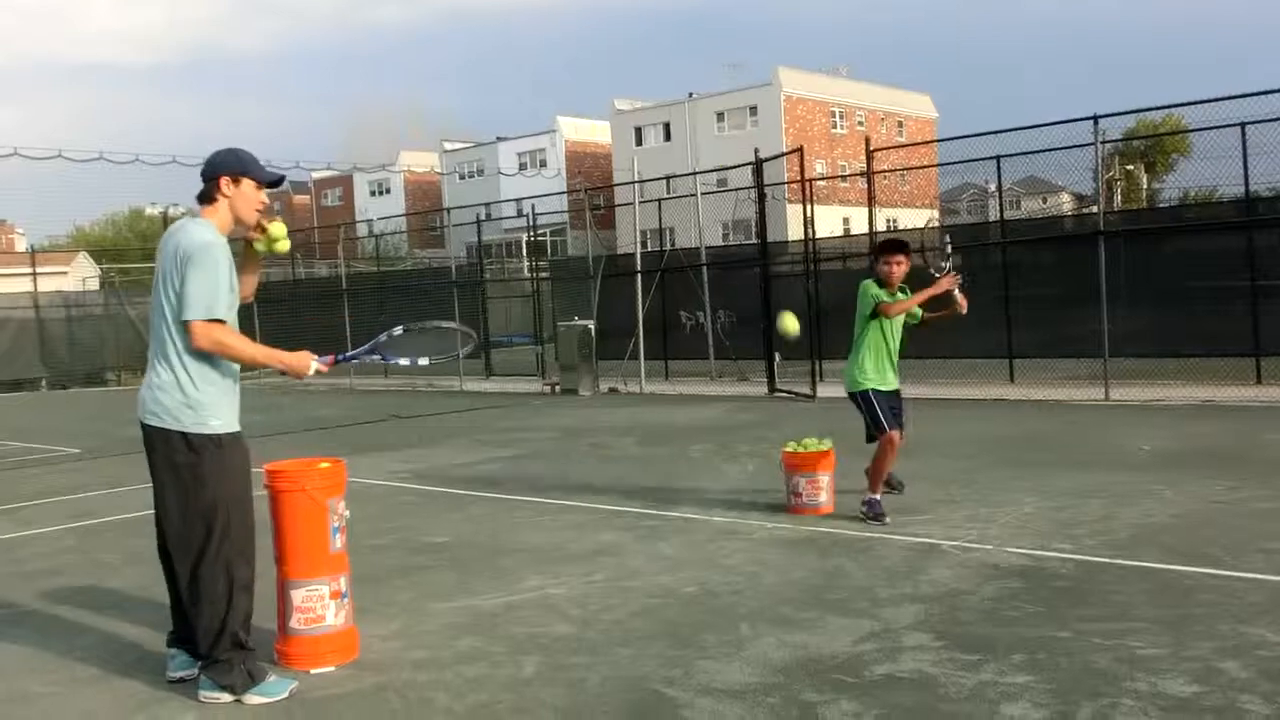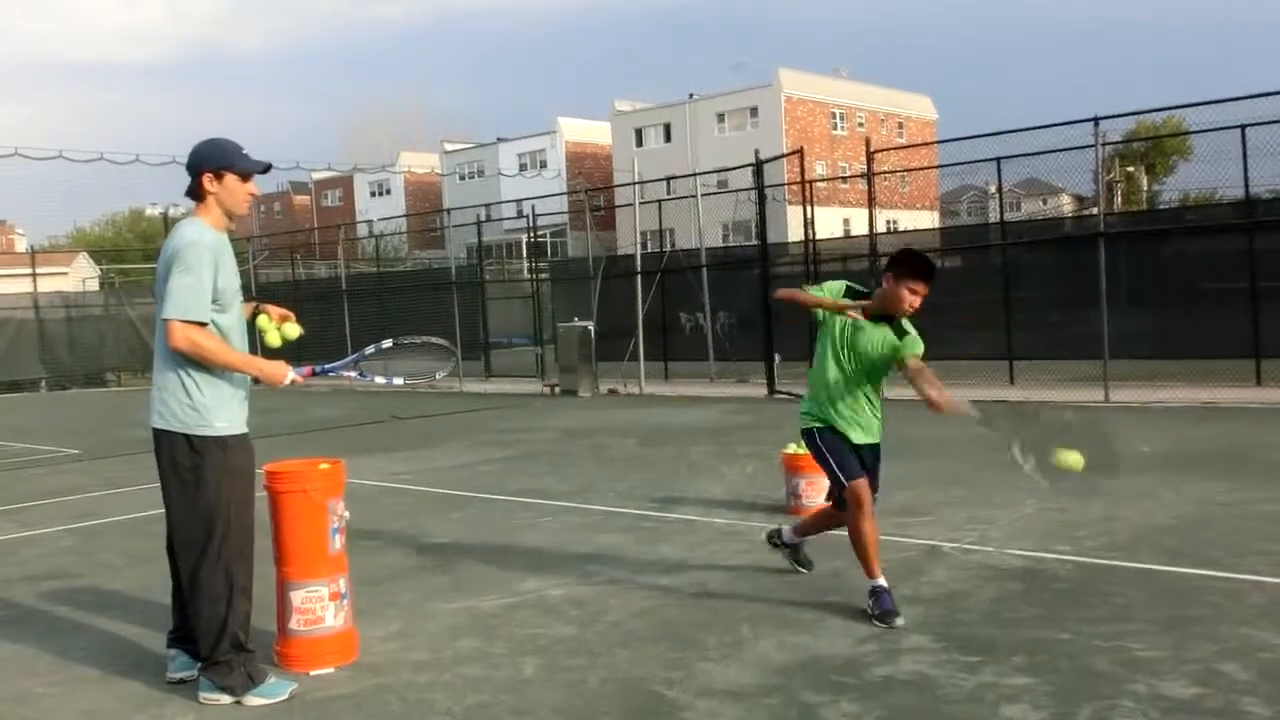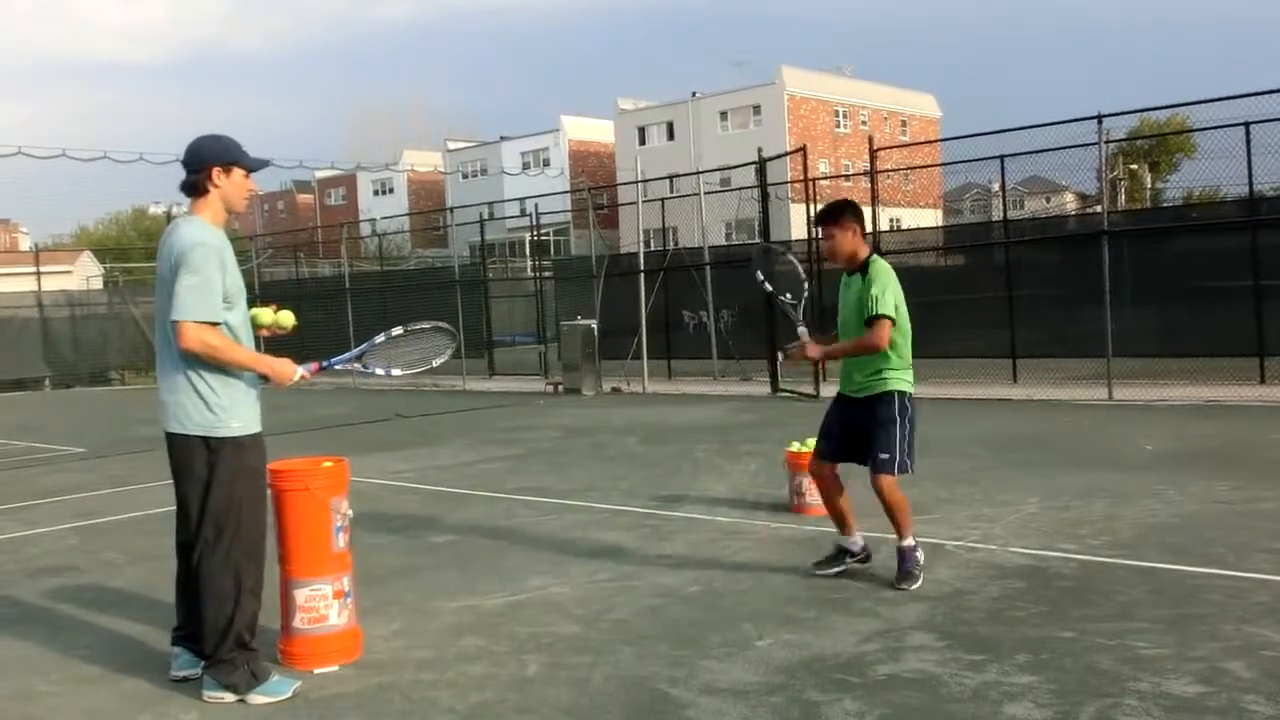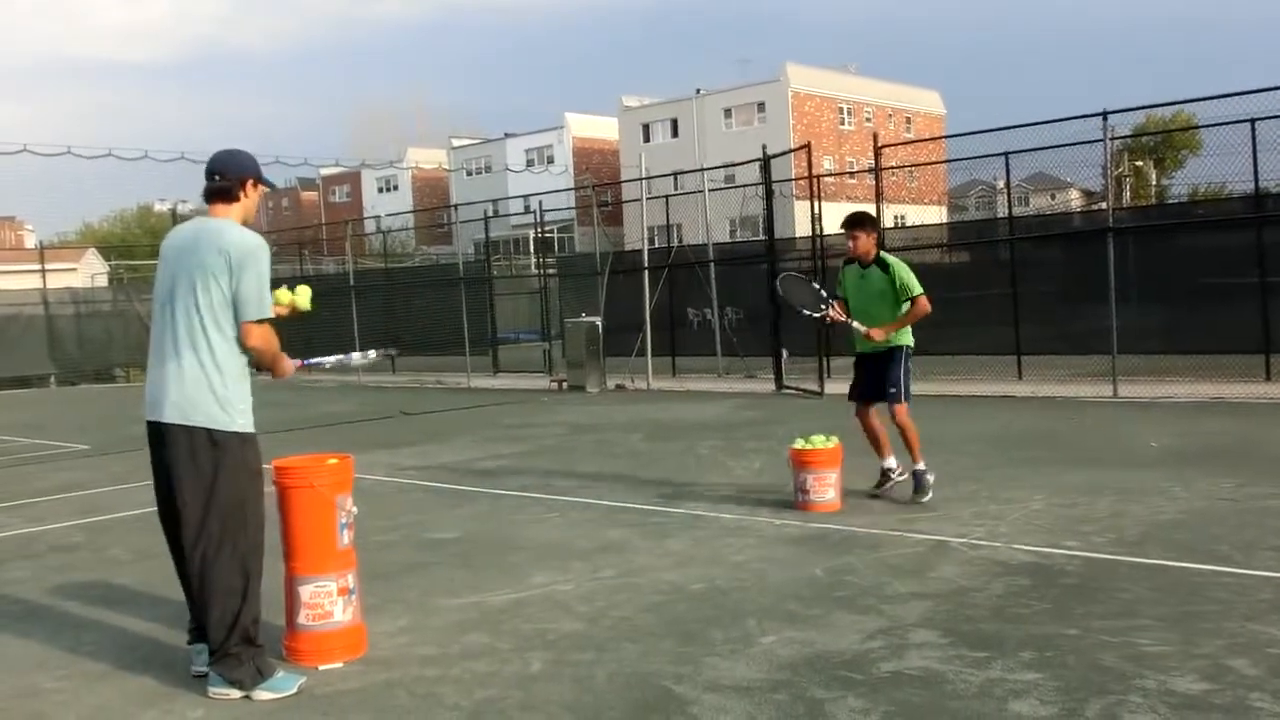
dt=1s
person 1, frame 1
left shoulder: (184, 234)
right shoulder: (206, 243)
left elbow: (236, 295)
right elbow: (207, 334)
left wrist: (255, 250)
right wrist: (285, 360)
left hip: (169, 415)
right hip: (199, 422)
left knee: (187, 538)
right knee: (224, 544)
left ankle: (188, 646)
right ankle: (225, 669)
person 1, frame 2
left shoulder: (205, 240)
right shoulder: (197, 243)
right elbow: (182, 334)
left wrist: (254, 309)
right wrist: (260, 367)
left hip: (191, 421)
right hip: (206, 425)
left knee: (195, 541)
right knee: (223, 546)
left ankle: (187, 648)
right ankle: (225, 671)
person 1, frame 3
left shoulder: (186, 234)
right shoulder: (202, 243)
right elbow: (192, 336)
left wrist: (249, 321)
right wrist: (267, 365)
left hip: (196, 420)
right hip: (220, 423)
left knee: (203, 539)
right knee: (233, 544)
left ankle: (191, 646)
right ankle: (229, 669)
person 1, frame 4
left shoulder: (176, 239)
right shoulder: (245, 244)
right elbow: (254, 337)
left wrist: (263, 308)
right wrist: (279, 363)
left hip: (166, 408)
right hip: (213, 414)
left knee: (191, 534)
right knee: (231, 538)
left ankle: (206, 641)
right ankle: (234, 665)
person 2, frame 1
left shoulder: (904, 293)
right shoulder: (868, 287)
left elbow: (920, 318)
right elbow: (888, 311)
left wrist: (950, 310)
right wrist: (931, 290)
left hip: (888, 378)
right hip: (865, 381)
left knee: (895, 437)
right knee: (890, 437)
left ankle: (878, 470)
right ankle: (871, 499)
person 2, frame 2
left shoulder: (906, 339)
right shoulder: (842, 293)
left elbow: (916, 370)
right elbow: (783, 295)
left wrist: (932, 390)
right wrist: (839, 305)
left hip: (863, 430)
right hip: (823, 421)
left knee: (847, 511)
right knee: (858, 496)
left ankle: (788, 535)
right ankle: (878, 587)
person 2, frame 3
left shoulder: (880, 275)
right shoulder: (848, 276)
left elbow: (879, 339)
left wrist: (823, 351)
right wrist: (819, 350)
left hip: (887, 390)
right hip: (852, 390)
left knee: (883, 480)
right knee: (820, 468)
left ankle: (908, 549)
right ankle: (853, 546)
person 2, frame 4
left shoulder: (893, 267)
right shoulder: (847, 268)
left elbow: (923, 306)
right elbow: (844, 303)
left wrist: (884, 330)
right wrist: (838, 312)
left hip: (896, 346)
right hip: (866, 348)
left knee: (898, 411)
right knee: (863, 411)
left ankle: (920, 470)
right ankle: (890, 467)
